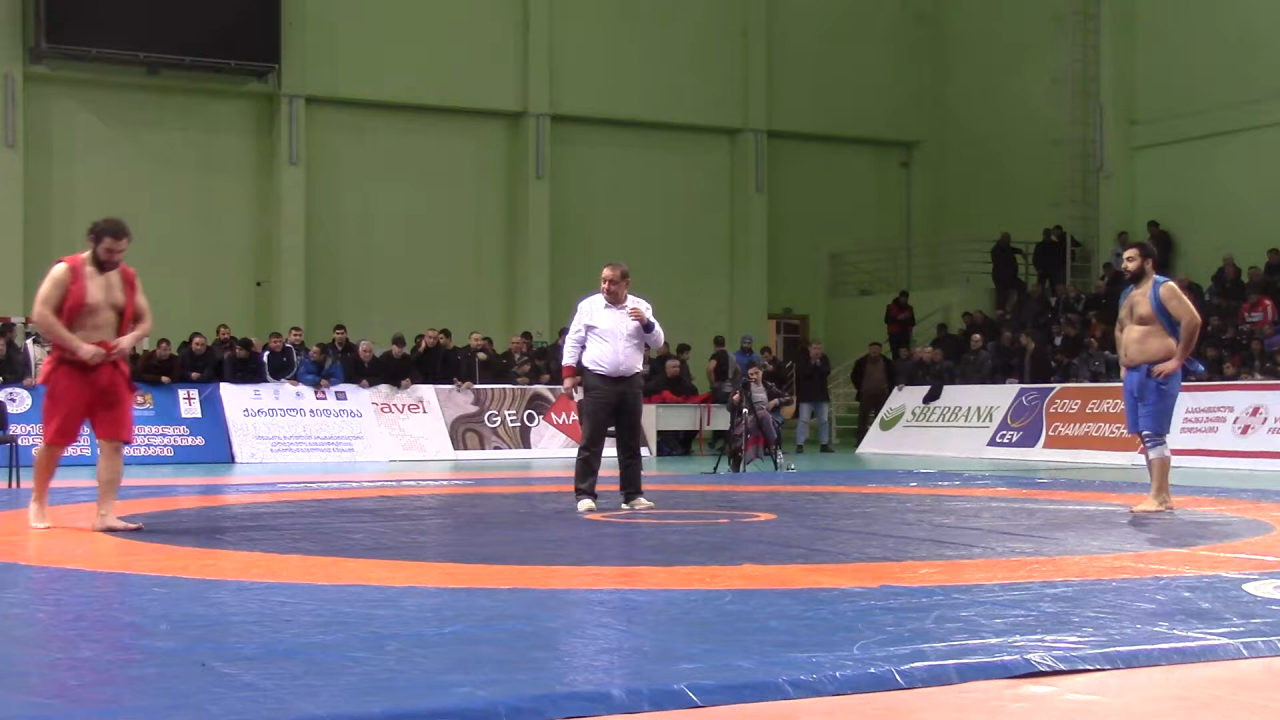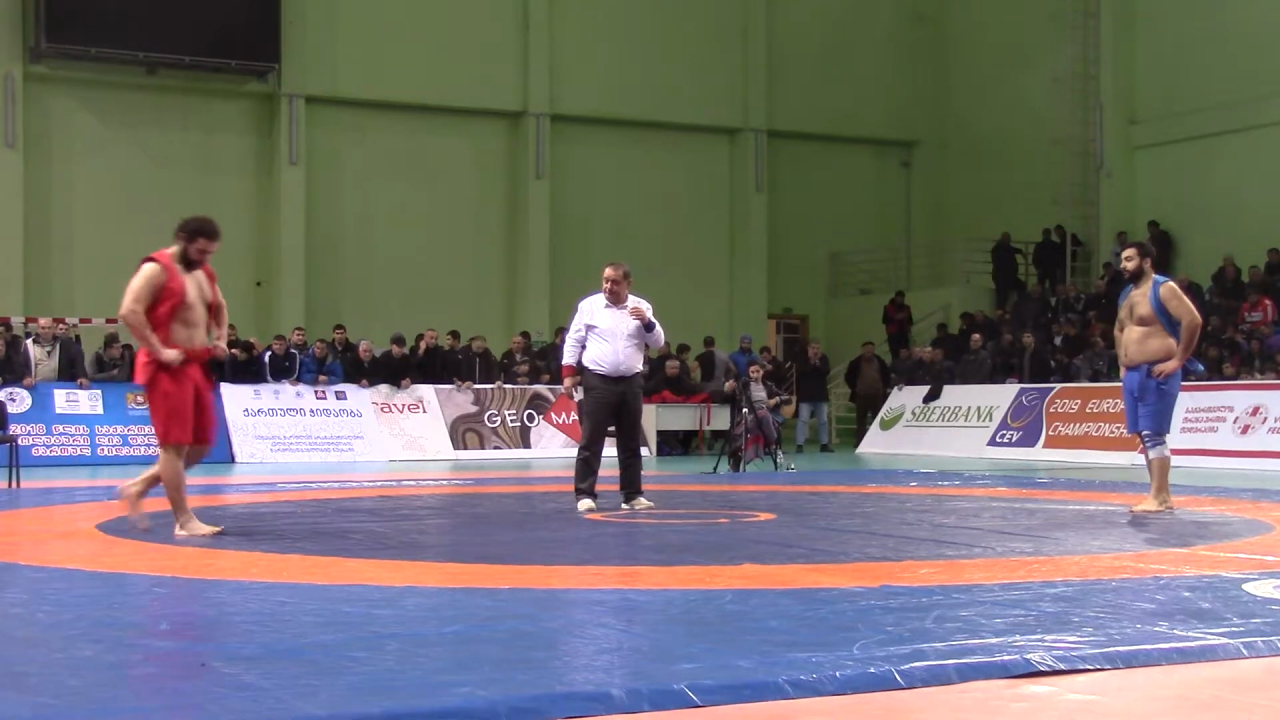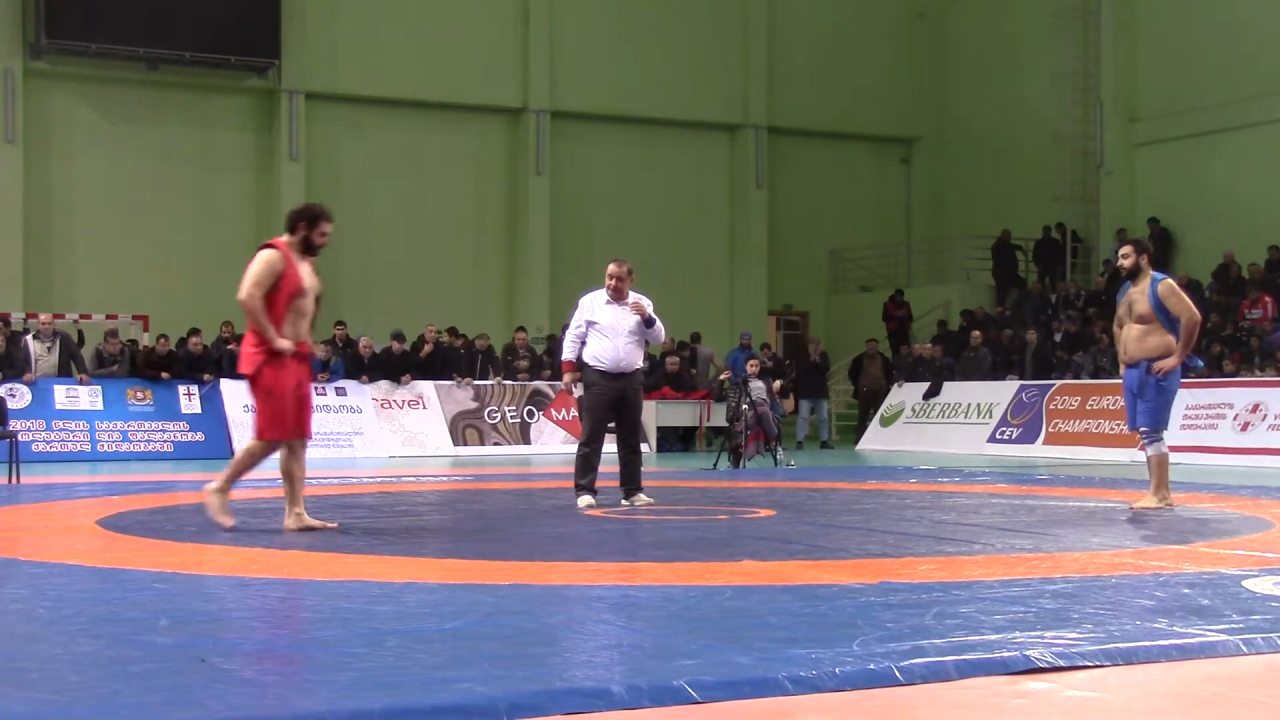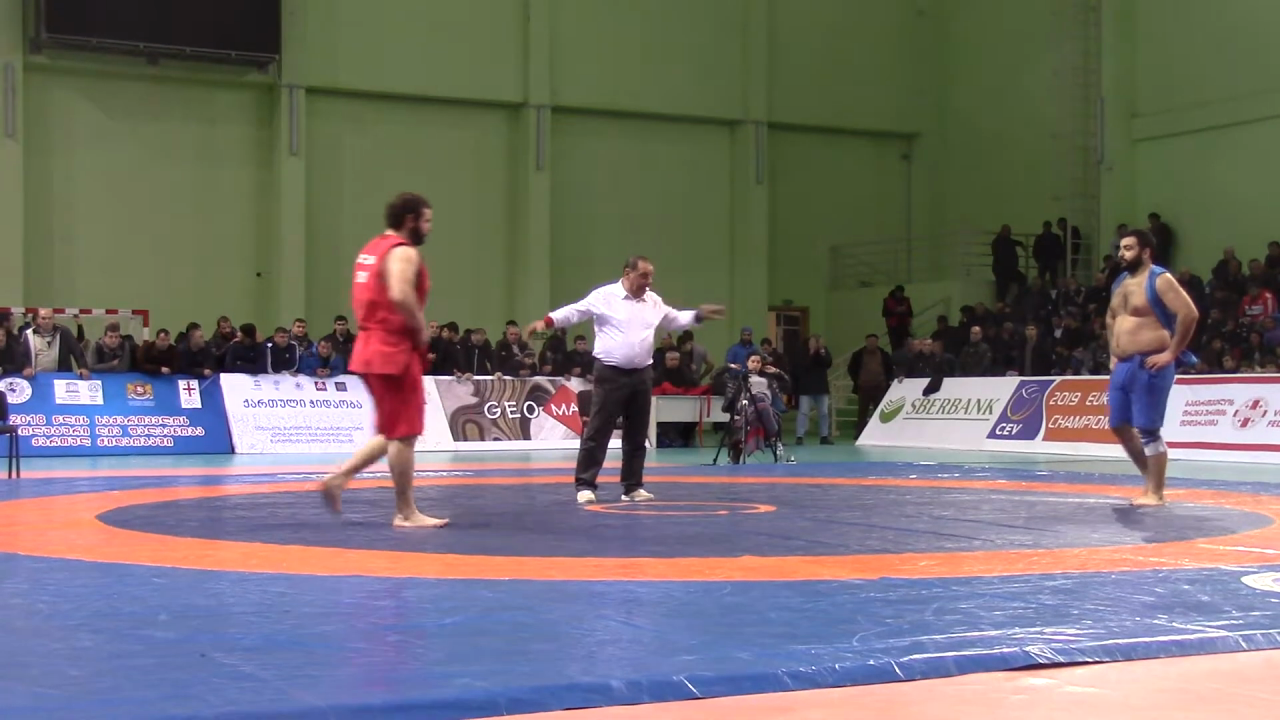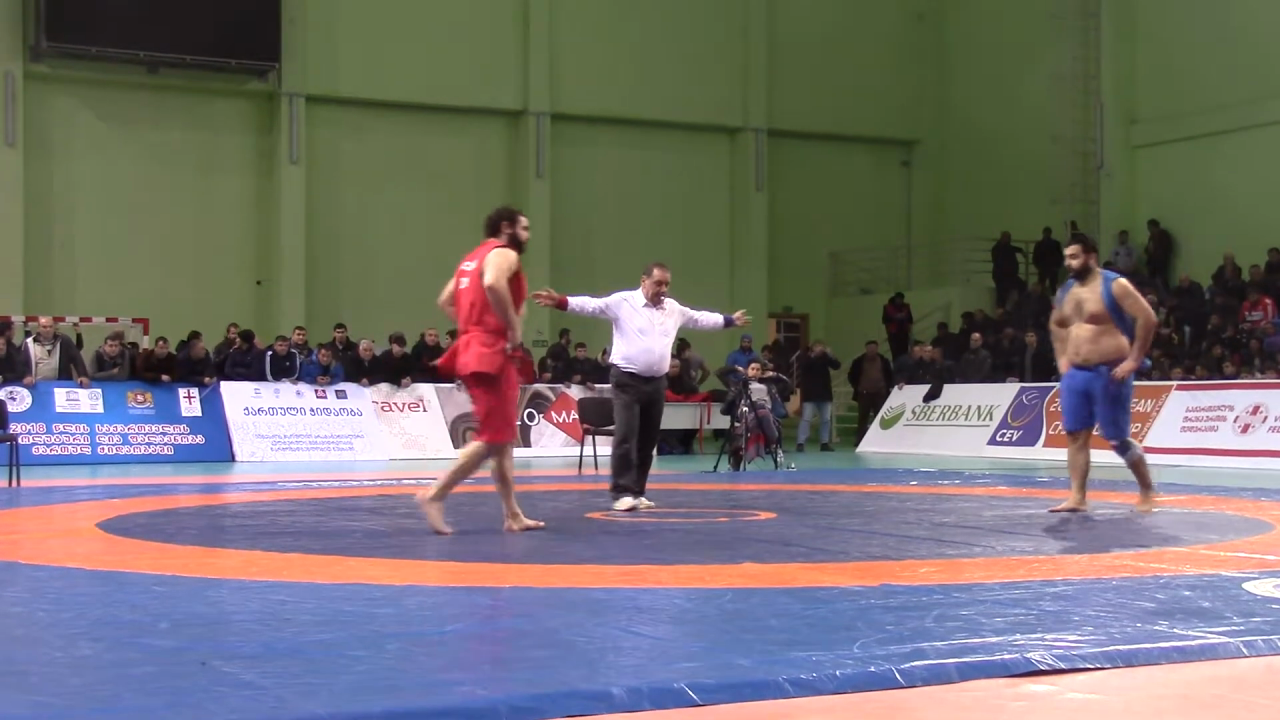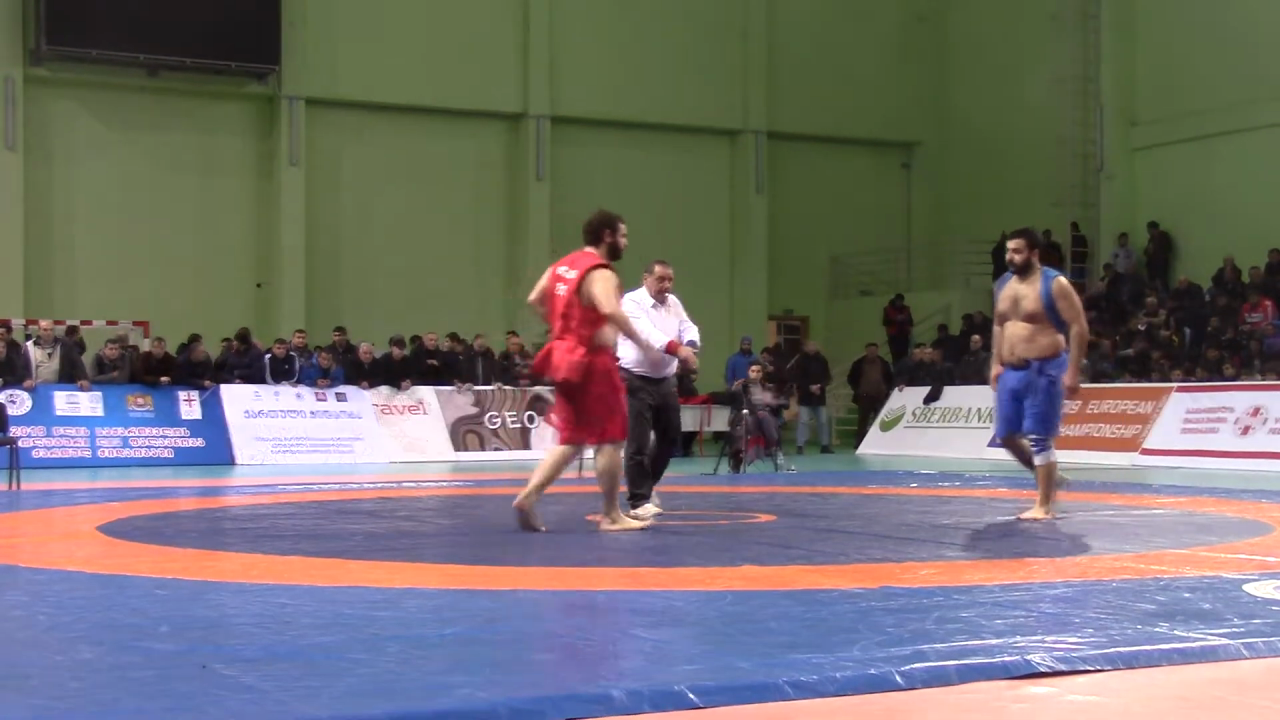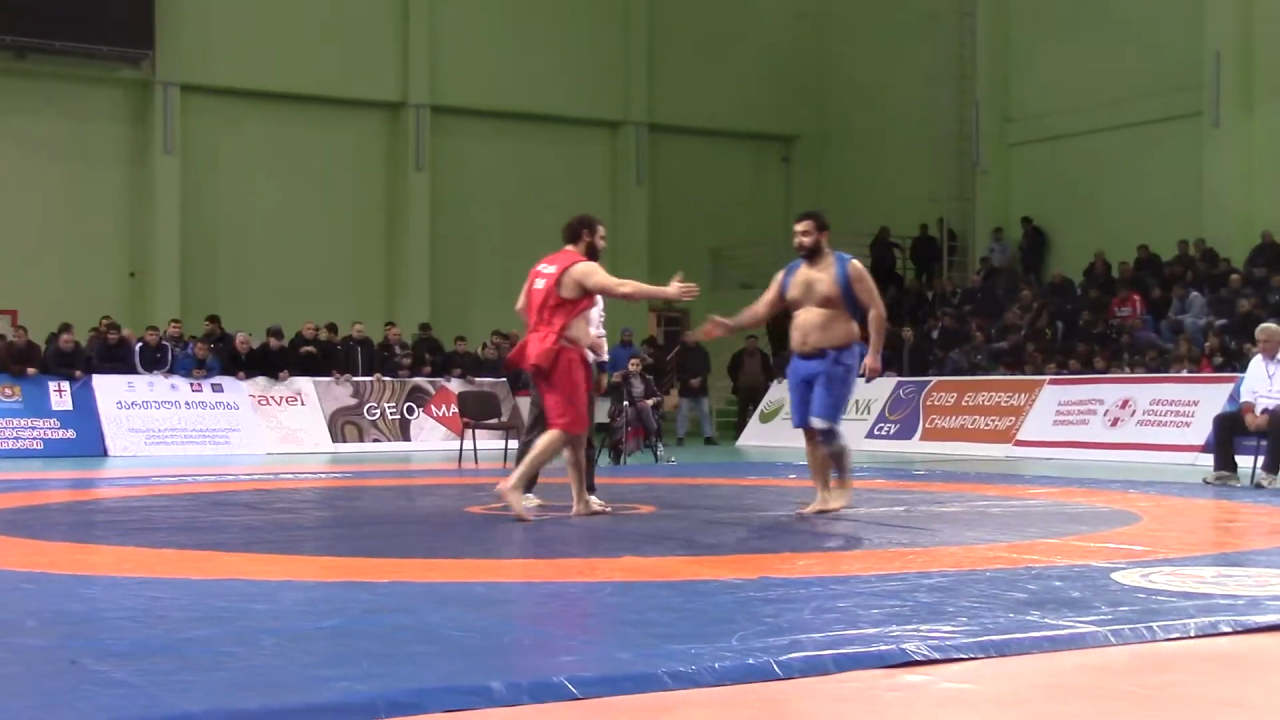
dt=0.7s
person 1, frame 1
left shoulder: (128, 278)
right shoulder: (66, 271)
left elbow: (145, 320)
right elbow: (41, 314)
left wrist: (131, 338)
right wrist: (79, 347)
left hip: (111, 367)
right hip: (70, 366)
left knee: (114, 442)
right knee: (56, 440)
left ankle: (105, 514)
right ankle: (38, 500)
person 1, frame 2
left shoulder: (206, 274)
right shoulder: (157, 269)
left elbow: (220, 310)
right elbow: (129, 312)
left wrist: (221, 337)
right wrist: (160, 351)
left hip: (196, 366)
right hip: (166, 368)
left knee: (201, 445)
right knee: (176, 445)
left ankle: (136, 490)
right ankle: (184, 520)
person 1, frame 3
left shoulder: (306, 262)
right shoulder: (273, 256)
right elbow: (247, 296)
left wrist: (307, 343)
right wrist: (275, 339)
left hip: (295, 359)
right hip: (270, 358)
left knee: (298, 438)
right knee: (274, 436)
left ankle: (296, 512)
right ankle: (219, 489)
person 1, frame 4
left shoulder: (372, 249)
right shoulder: (404, 252)
left elbow: (368, 296)
right elbow: (400, 296)
right wrist: (421, 330)
left hip: (372, 348)
right hip: (395, 350)
left knee: (390, 433)
right knee: (404, 433)
left ankle: (337, 479)
right ankle: (406, 513)
person 1, frame 5
left shoulder: (474, 258)
right shoulder: (505, 255)
left elbow: (446, 301)
right elbow: (493, 285)
right wrist: (513, 329)
left hip: (474, 352)
right hip: (492, 356)
left knee: (499, 439)
right knee: (492, 439)
left ankle: (511, 514)
right ankle: (435, 494)
person 1, frame 6
left shoulder: (563, 265)
right shoulder: (600, 273)
left elbow: (535, 300)
right elbow: (611, 312)
right wrist: (645, 346)
left hip: (566, 361)
right hip: (591, 363)
left knee: (570, 441)
right knee: (610, 440)
left ankle: (529, 497)
right ankle: (612, 516)
person 1, frame 7
left shoulder: (544, 265)
right shoulder: (581, 268)
left elbow: (522, 306)
right elbow: (622, 289)
right wrist: (668, 293)
left hip: (543, 354)
right hip: (561, 356)
left knee: (575, 430)
right knee: (566, 427)
left ankle: (581, 500)
right ankle: (513, 484)
person 2, frame 1
left shoulder: (1164, 288)
right shoulder: (1128, 294)
left elbow: (1192, 320)
right elbow: (1120, 330)
left wrist: (1178, 360)
right wrist: (1123, 363)
left hip: (1157, 374)
right hip: (1132, 374)
left knee: (1153, 434)
right knee: (1145, 435)
left ankle: (1157, 497)
right ankle: (1163, 495)
person 2, frame 2
left shoulder: (1164, 288)
right shoulder: (1127, 294)
left elbow: (1193, 320)
right elbow: (1119, 330)
left wrist: (1178, 360)
right wrist: (1122, 363)
left hip: (1156, 374)
right hip: (1132, 374)
left knee: (1154, 435)
right knee: (1144, 436)
left ankle: (1157, 496)
right ankle: (1163, 495)
person 2, frame 3
left shoulder: (1162, 285)
right shoulder: (1125, 291)
left elbow: (1192, 317)
right elbow: (1118, 327)
left wrist: (1178, 357)
right wrist: (1122, 360)
left hip: (1157, 371)
right hip: (1132, 371)
left knee: (1150, 431)
right knee: (1146, 433)
left ankle: (1156, 494)
right ankle: (1164, 492)
person 2, frame 4
left shoulder: (1160, 280)
right shoulder: (1120, 282)
left elbow: (1189, 314)
left wrist: (1171, 352)
right wrist: (1113, 354)
left hip: (1149, 366)
right hip: (1122, 366)
left knee: (1147, 430)
right knee: (1120, 427)
left ankle: (1156, 492)
right ankle: (1151, 480)
person 2, frame 5
left shoulder: (1115, 285)
right shoulder: (1065, 291)
left elbow: (1147, 318)
right elbow: (1056, 326)
left wrist: (1133, 359)
right wrist: (1061, 357)
left hip: (1109, 374)
right hip: (1075, 374)
left knee: (1116, 439)
right knee: (1076, 436)
left ankle: (1146, 490)
right ankle: (1077, 497)
person 2, frame 6
left shoulder: (1055, 284)
right shoulder: (1003, 284)
left elbow: (1079, 327)
left wrist: (1073, 370)
right wrist: (996, 363)
left hip: (1043, 372)
right hip: (1011, 373)
left knee: (1038, 439)
right knee: (1007, 436)
left ankle: (1043, 505)
right ankle: (1051, 479)
person 2, frame 7
left shoulder: (849, 268)
right shoulder: (788, 274)
left elbow: (876, 310)
right elbow: (761, 309)
left wrist: (873, 353)
right wrist: (729, 325)
left hip: (837, 360)
right hip: (801, 362)
left knee: (823, 427)
right knee: (810, 431)
left ankle: (843, 487)
right ankle: (825, 496)
person 3, frame 1
left shoulder: (641, 307)
right shoulder: (588, 306)
left elbow: (657, 342)
right elbow: (573, 341)
left wrist: (646, 323)
right wrist: (568, 374)
left hip: (631, 383)
right hip: (598, 382)
left knee: (631, 443)
right knee: (591, 442)
left ankle: (632, 495)
right ankle: (585, 495)
person 3, frame 2
left shoulder: (641, 306)
right shoulder: (589, 305)
left elbow: (658, 342)
right elbow: (573, 341)
left wrist: (647, 322)
right wrist: (569, 373)
left hip: (631, 383)
right hip: (598, 382)
left knee: (631, 443)
right knee: (591, 442)
left ankle: (632, 494)
right ankle: (585, 494)
person 3, frame 3
left shoulder: (642, 303)
right shoulder: (590, 301)
left elbow: (658, 338)
right elbow: (573, 336)
left wrist: (647, 317)
right wrist: (568, 368)
left hip: (631, 379)
right hip: (598, 378)
left knee: (631, 439)
right knee: (591, 437)
left ankle: (632, 491)
right ankle: (585, 491)
person 3, frame 4
left shoulder: (654, 301)
right shoulder: (604, 296)
left elbow: (677, 320)
right elbow: (575, 311)
left wrist: (700, 315)
right wrist: (546, 322)
left hip: (641, 374)
right hip: (610, 373)
left knee: (637, 434)
right knee: (597, 431)
left ankle: (632, 486)
right ankle: (585, 485)
person 3, frame 5
left shoulder: (672, 308)
right shoulder: (621, 302)
left elbow: (697, 318)
right elbow: (589, 305)
left wrist: (729, 320)
right wrist: (561, 302)
left hip: (656, 382)
right hip: (627, 381)
left knee: (647, 441)
right knee: (625, 438)
left ankle: (636, 492)
right ankle: (623, 493)
person 3, frame 6
left shoulder: (673, 303)
right shoulder: (632, 302)
left elbow: (688, 328)
right elbow: (646, 331)
left wrist: (690, 347)
right wrist: (677, 349)
left hip: (665, 381)
right hip: (637, 381)
left knee: (670, 438)
right knee: (638, 444)
left ankle: (645, 486)
right ankle: (639, 500)
person 3, frame 7
left shoulder: (595, 299)
left elbow: (598, 334)
left wrist: (601, 367)
left knee: (585, 433)
right knee: (538, 429)
left ankle: (587, 492)
right ankle: (524, 489)
